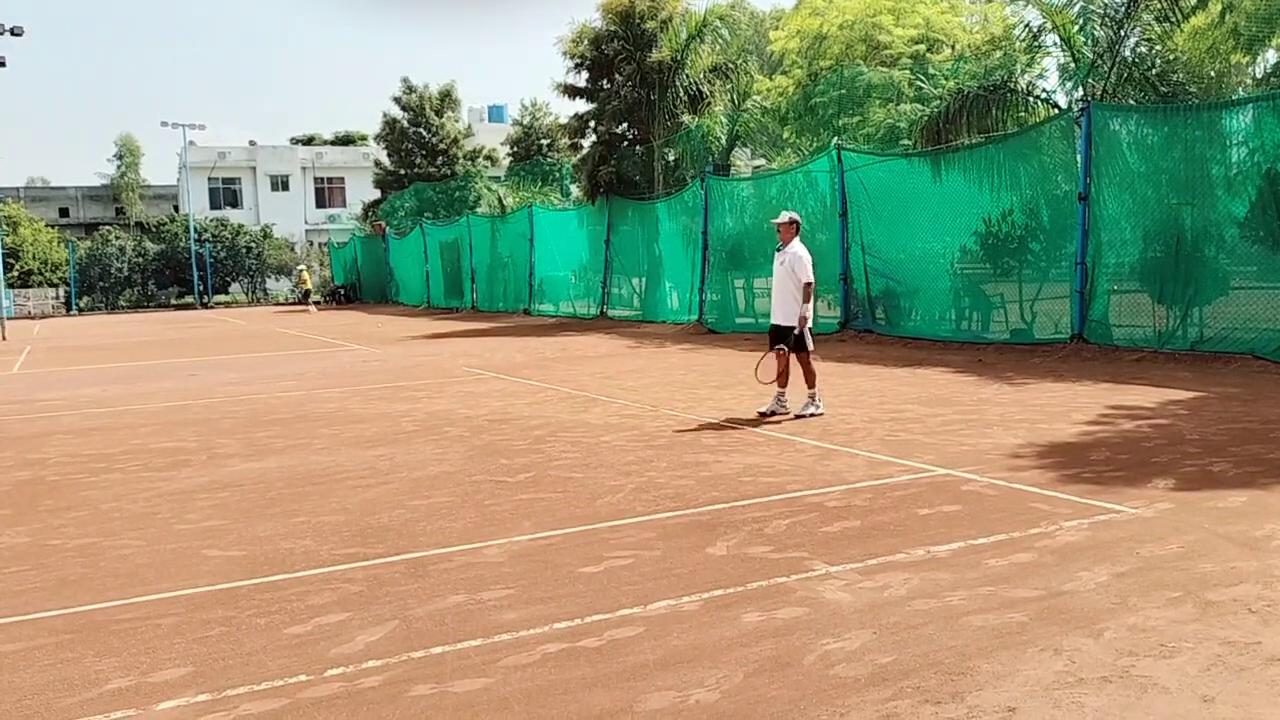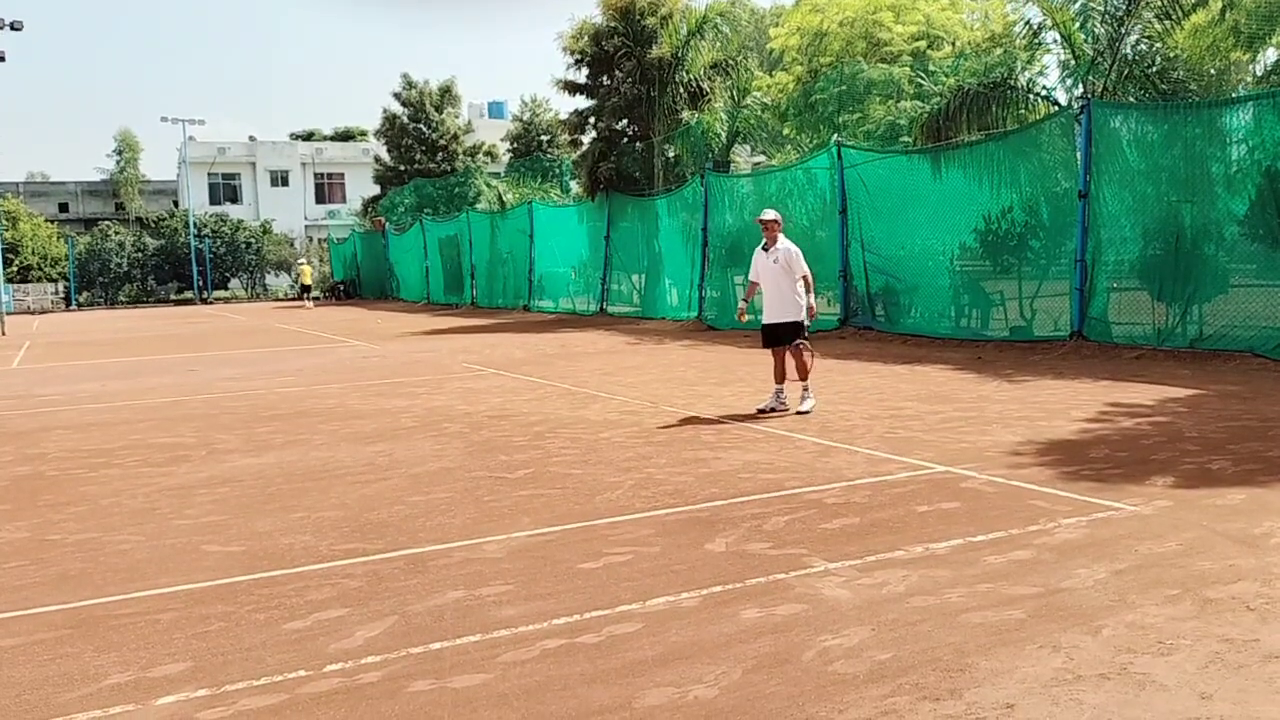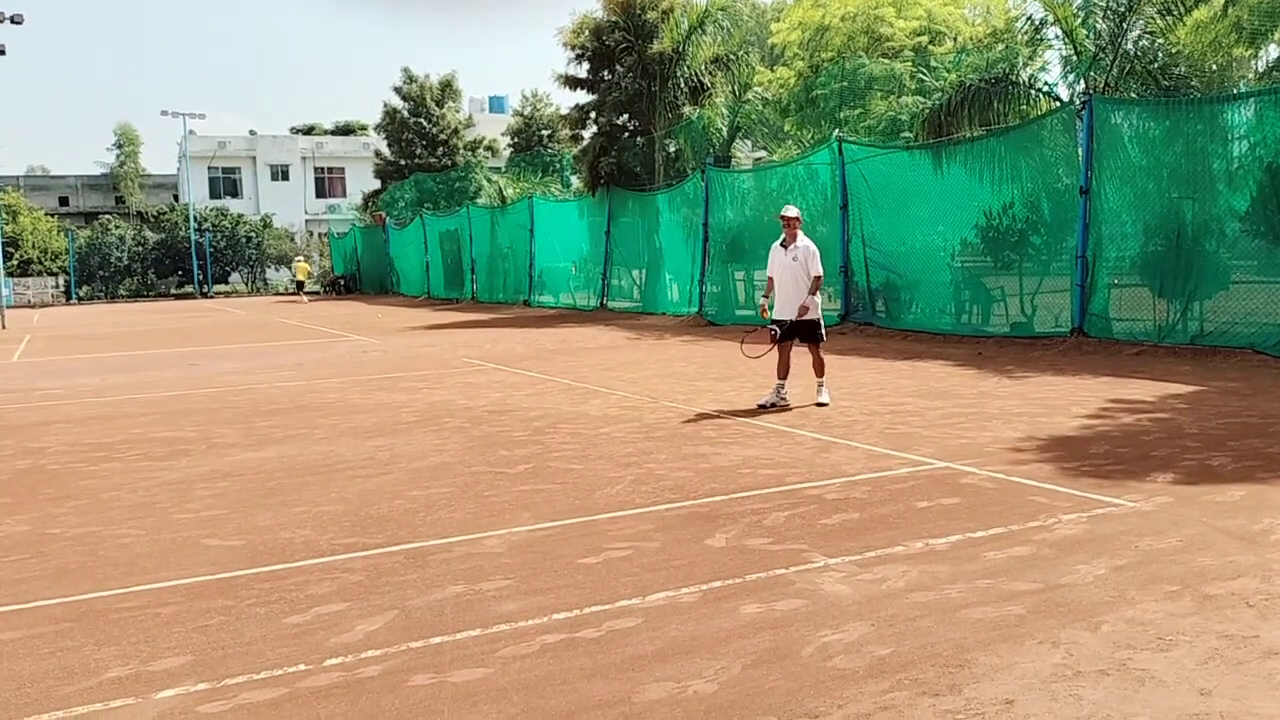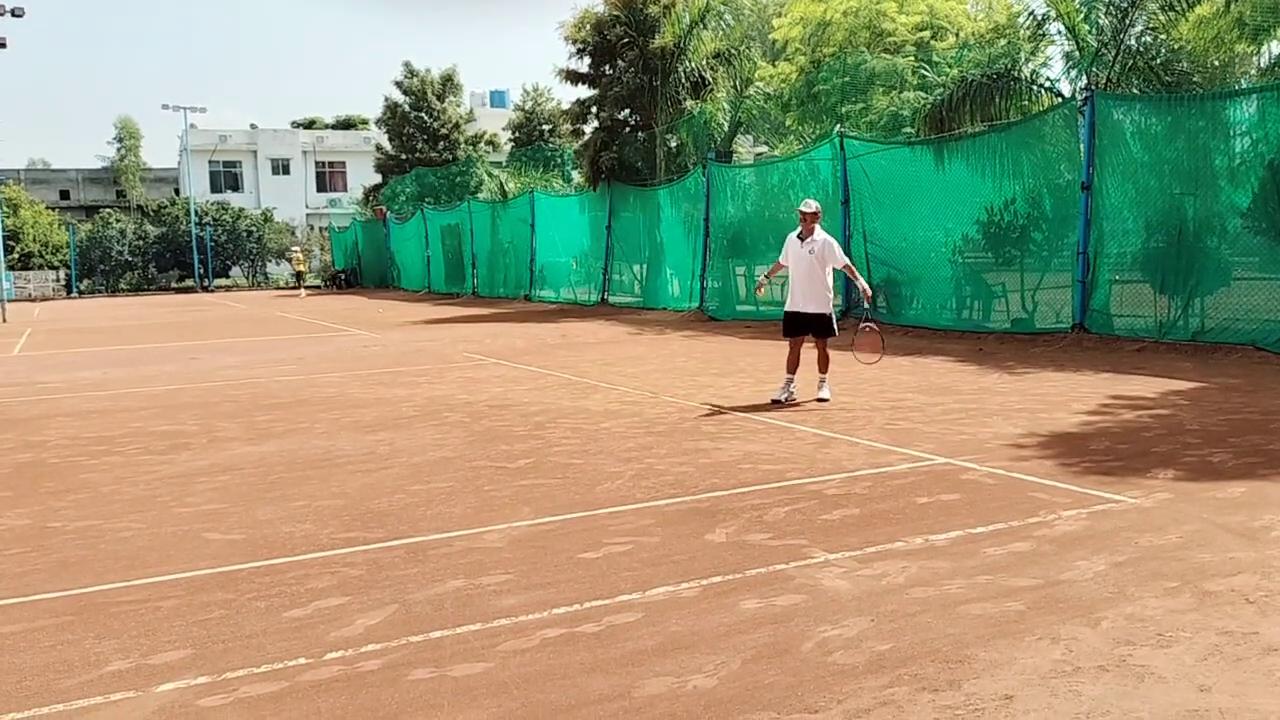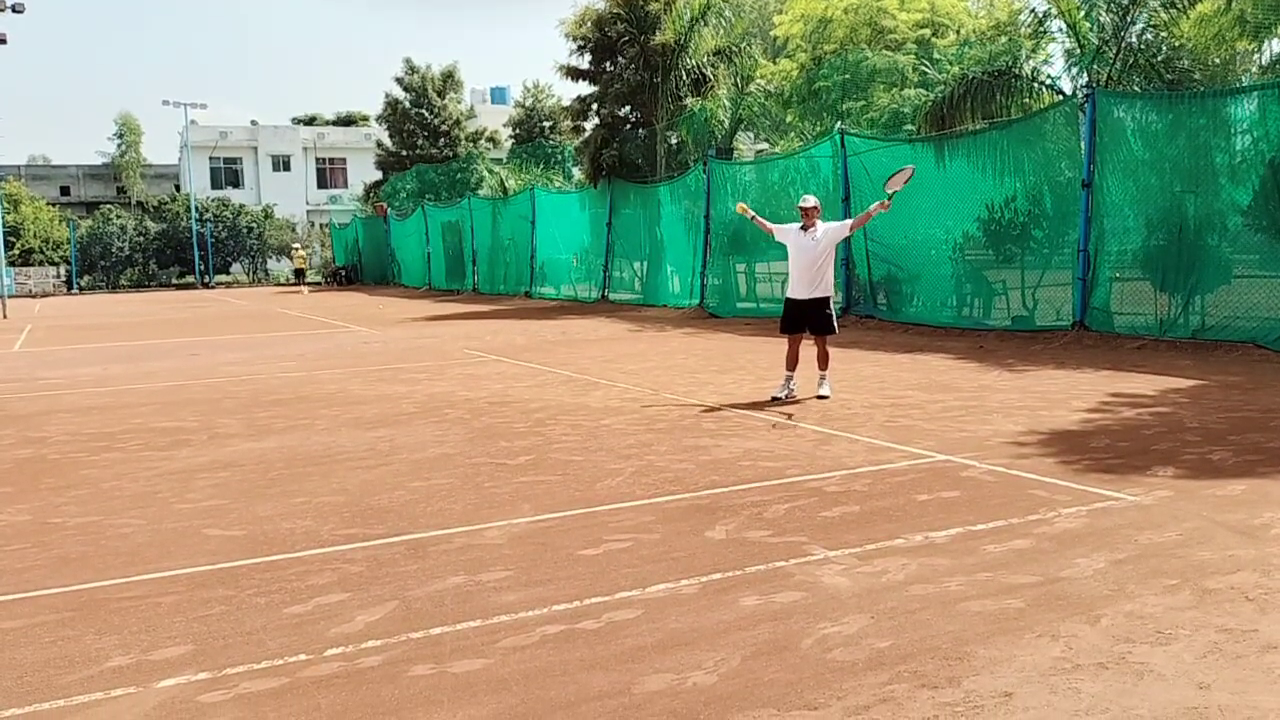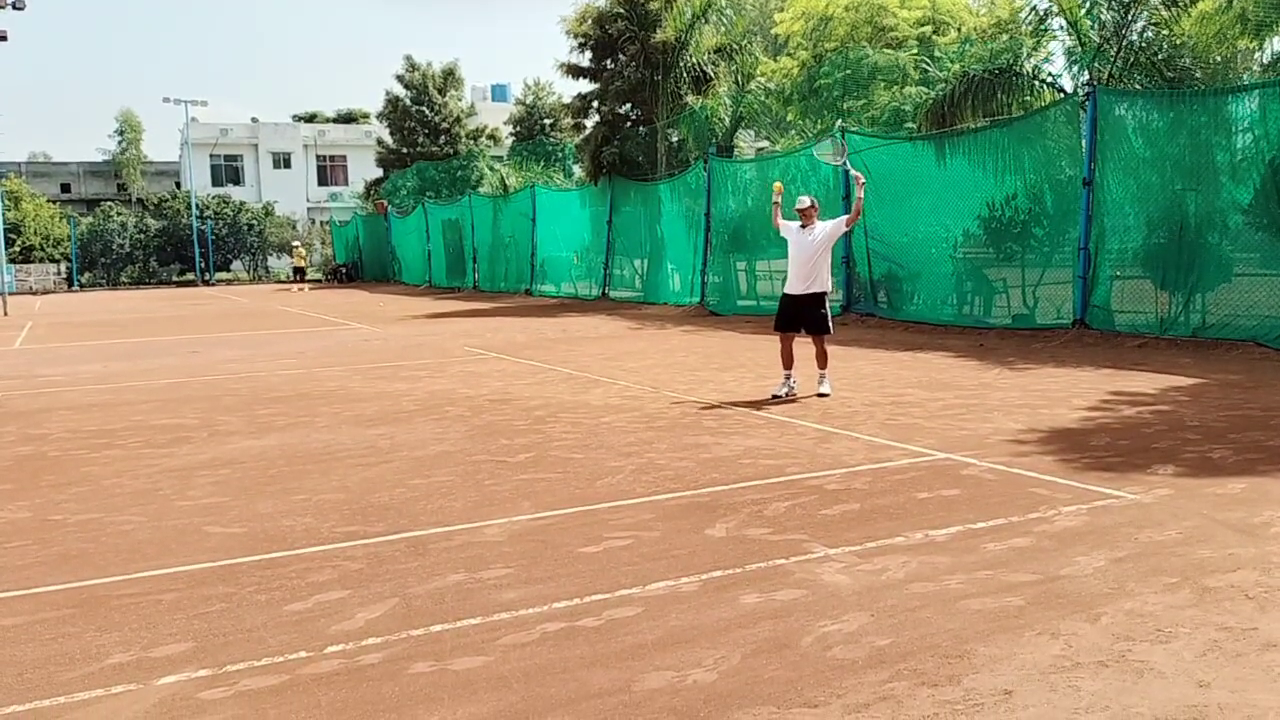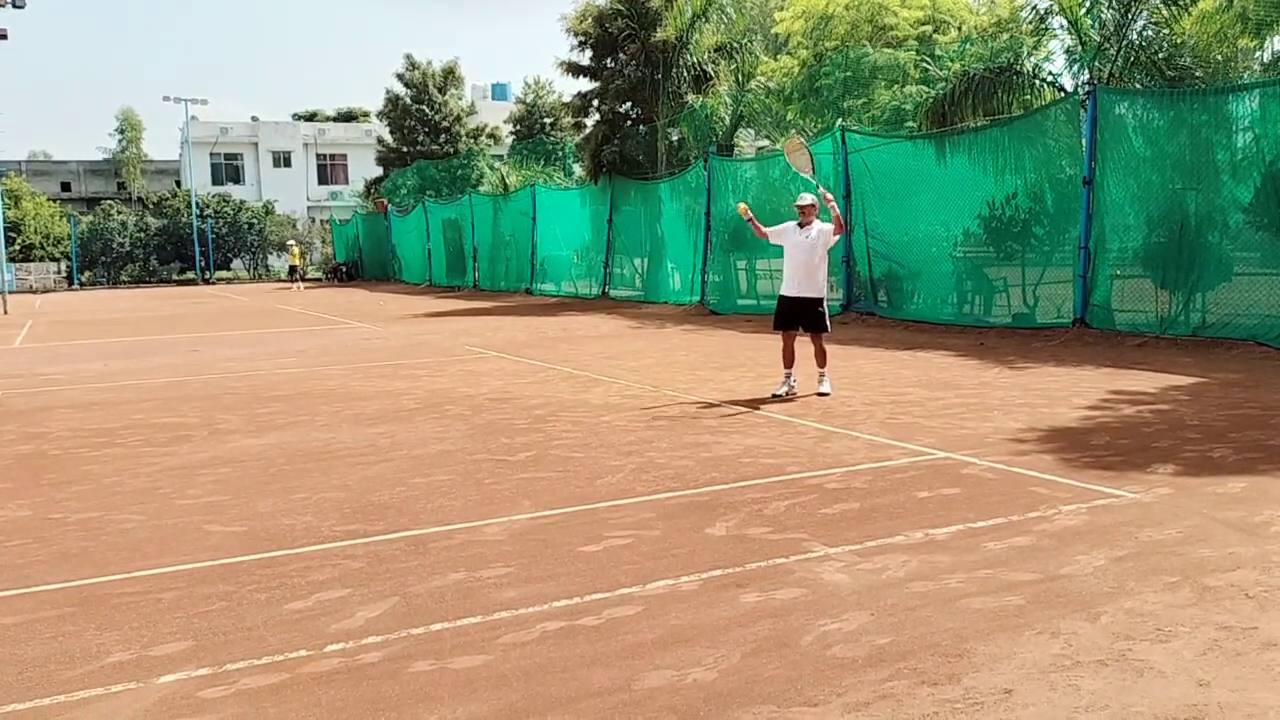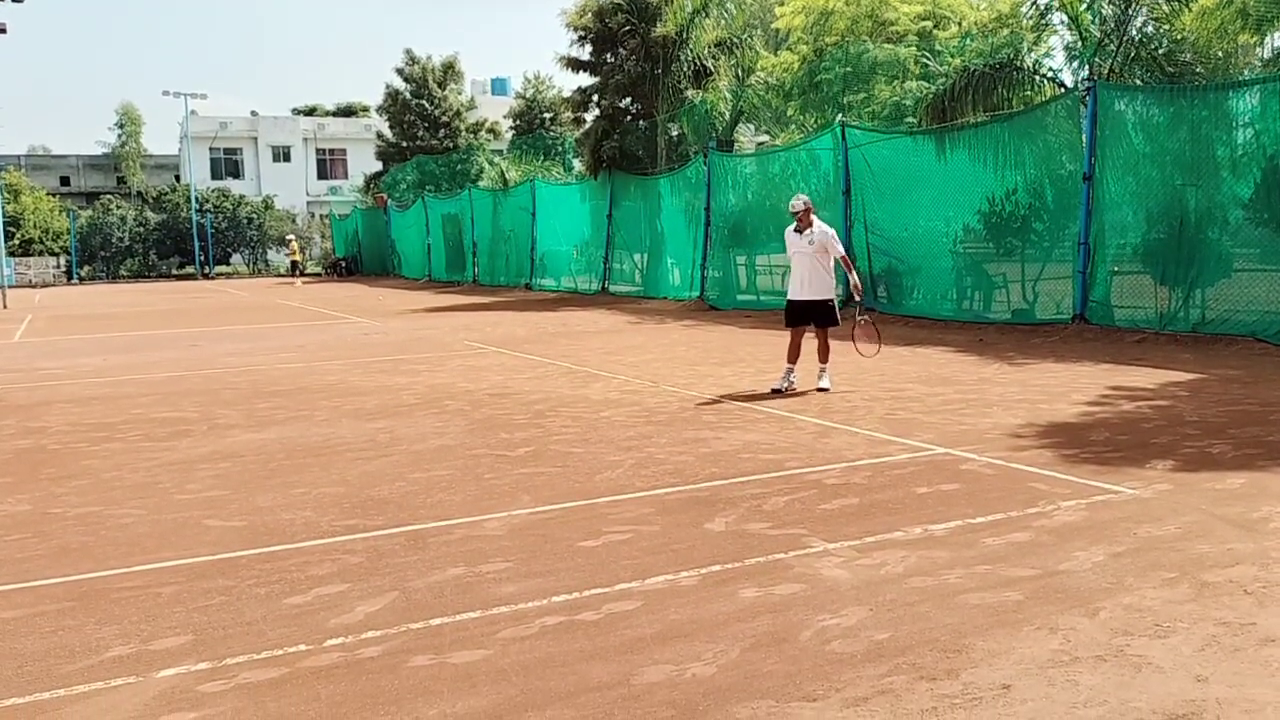
dt=0.5s
person 1, frame 1
left shoulder: (799, 253)
right shoulder: (780, 252)
left elbow: (808, 284)
left wrist: (805, 311)
left hip: (795, 319)
right hip: (779, 318)
left knee: (803, 359)
right knee: (781, 358)
left ankle: (814, 402)
right ankle: (780, 401)
person 1, frame 2
left shoulder: (789, 249)
right shoulder: (759, 252)
left elbow: (805, 275)
right elbow: (754, 281)
left wrist: (810, 299)
right wrist: (744, 303)
left hip: (792, 313)
right hip: (771, 315)
left knee: (797, 353)
right knee: (777, 355)
left ankle: (807, 395)
right ankle: (780, 398)
person 1, frame 3
left shoulder: (808, 247)
right shoulder: (775, 248)
left elbow: (817, 277)
right elbow: (771, 277)
left wrist: (807, 301)
right wrist: (764, 299)
left hip: (807, 312)
right hip: (782, 312)
left knee: (815, 350)
right knee: (782, 351)
left ankle: (822, 389)
right ankle: (780, 393)
person 1, frame 4
left shoulder: (826, 242)
right shoulder: (791, 239)
left elbow: (845, 264)
right elbow: (782, 263)
left wrist: (861, 283)
right wrist: (765, 278)
left hip: (819, 306)
right hip: (795, 305)
left knee: (821, 346)
right knee: (794, 345)
left ankle: (823, 385)
right ankle: (789, 387)
person 1, frame 5
left shoulder: (829, 231)
right shoulder: (791, 231)
left elbow: (856, 222)
right elbow: (769, 227)
left wrist: (875, 208)
right wrist: (752, 215)
left hip: (819, 297)
right hip: (794, 297)
left knee: (821, 342)
right knee: (793, 342)
left ankle: (823, 382)
right ankle: (788, 384)
person 1, frame 6
left shoulder: (827, 229)
right shoulder: (792, 229)
left elbow: (854, 215)
right elbow: (776, 222)
left wrist: (859, 188)
right wrist: (777, 198)
left hip: (815, 294)
right hip: (791, 294)
left knee: (819, 341)
right knee: (785, 339)
left ankle: (823, 380)
right ankle: (788, 382)
person 1, frame 7
left shoulder: (822, 230)
right shoulder: (789, 229)
left elbow: (840, 228)
right elbow: (762, 233)
left wrist: (832, 205)
right wrist: (749, 216)
left hip: (813, 295)
right hip: (788, 295)
left knee: (817, 339)
right knee: (788, 339)
left ankle: (823, 379)
right ankle: (789, 381)
person 1, frame 8
left shoulder: (825, 232)
right shoulder: (789, 232)
left elbow: (842, 256)
left wrist: (853, 277)
left hip: (821, 295)
right hip: (797, 295)
left knee: (822, 335)
right knee: (795, 336)
left ankle: (823, 374)
right ankle: (788, 376)
